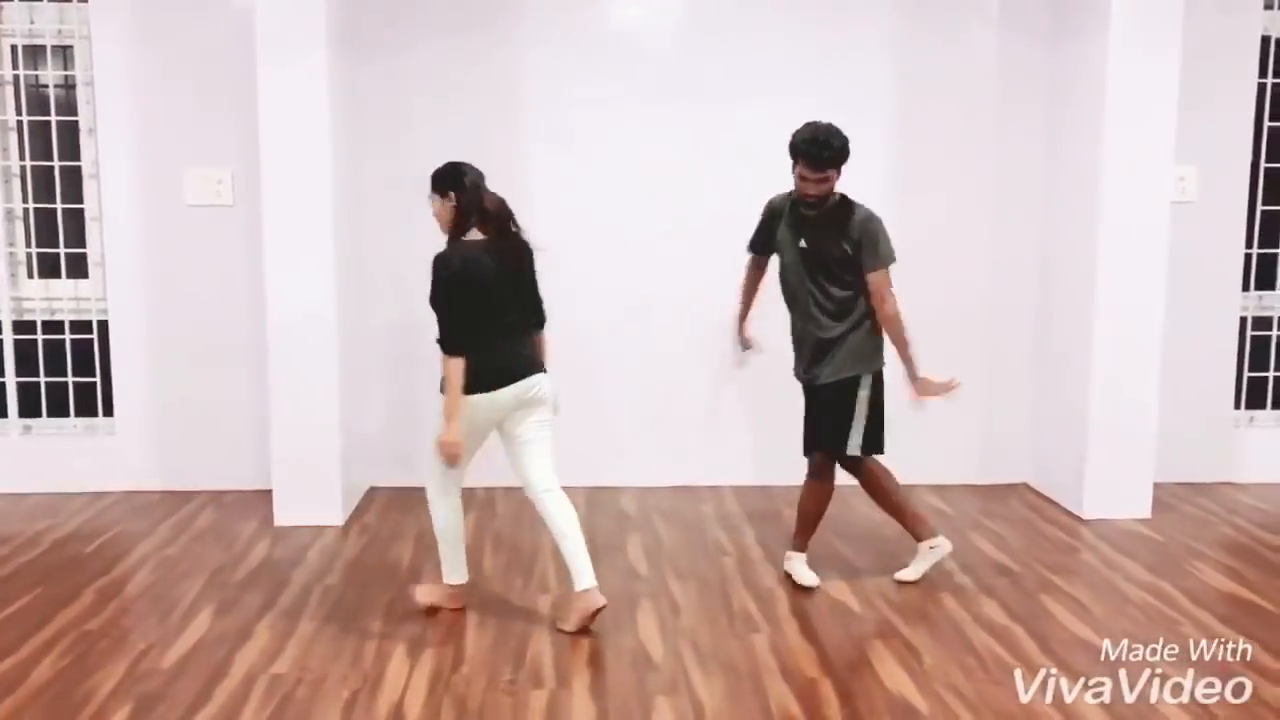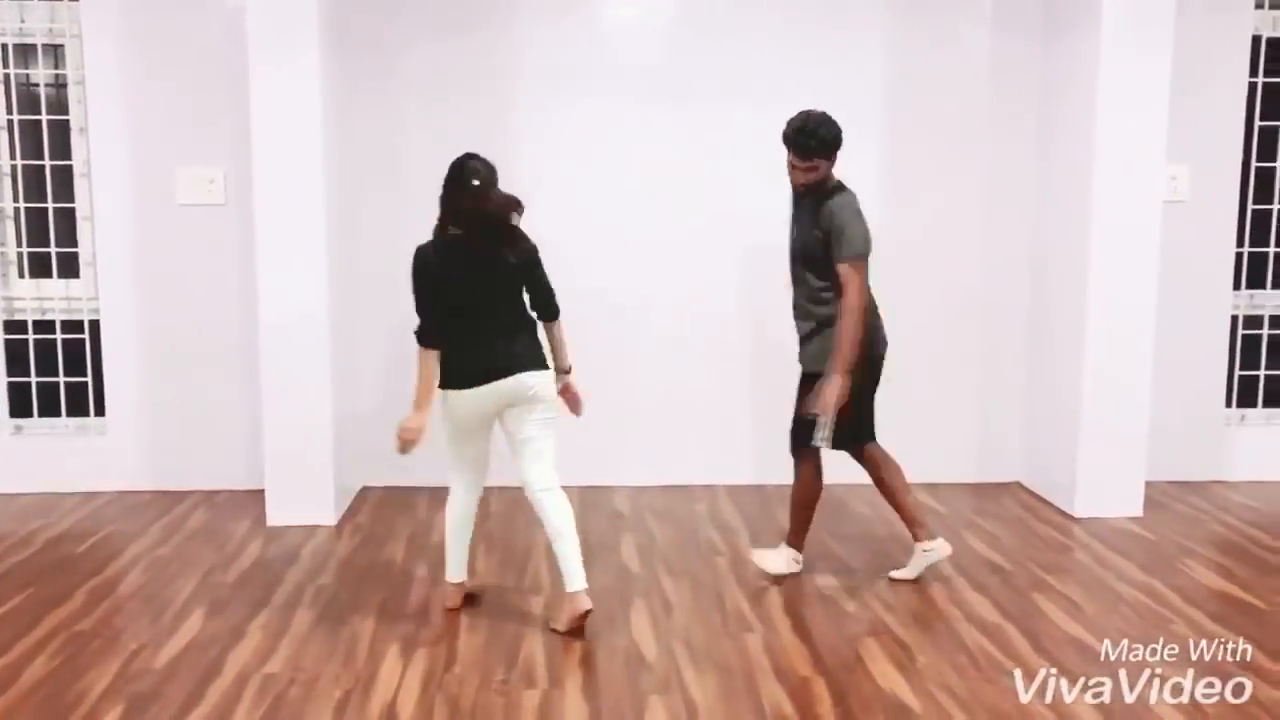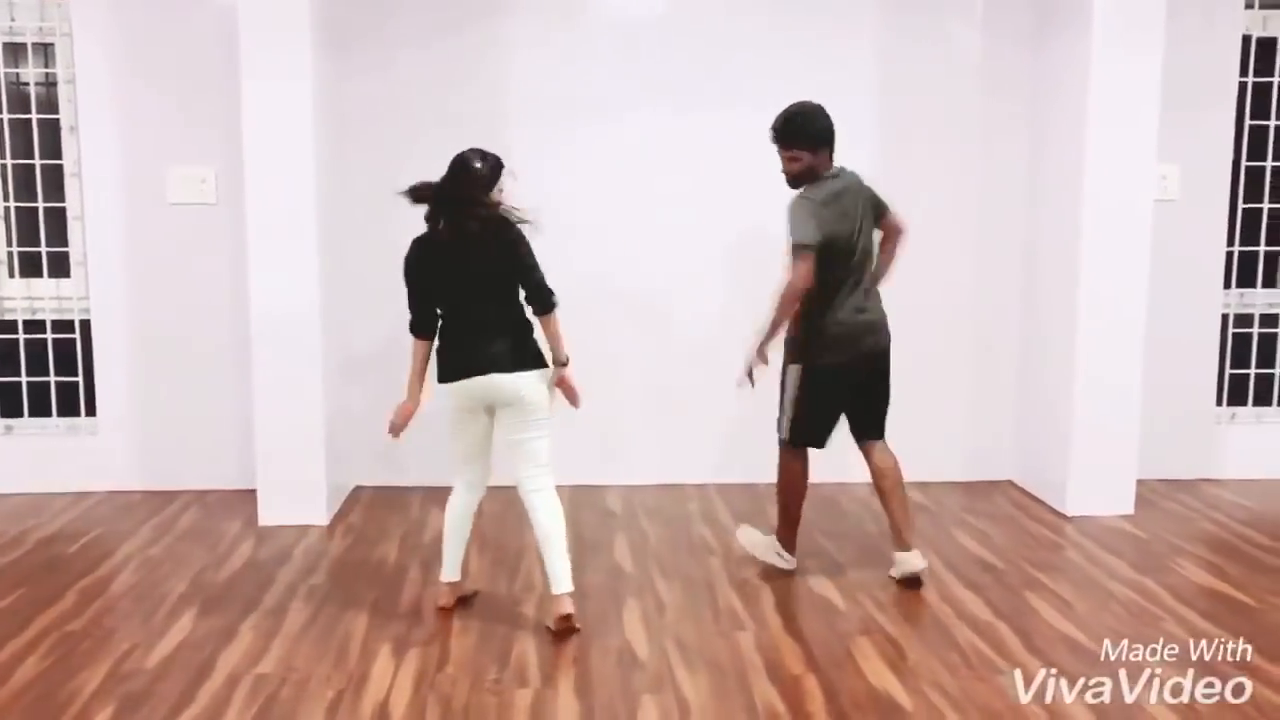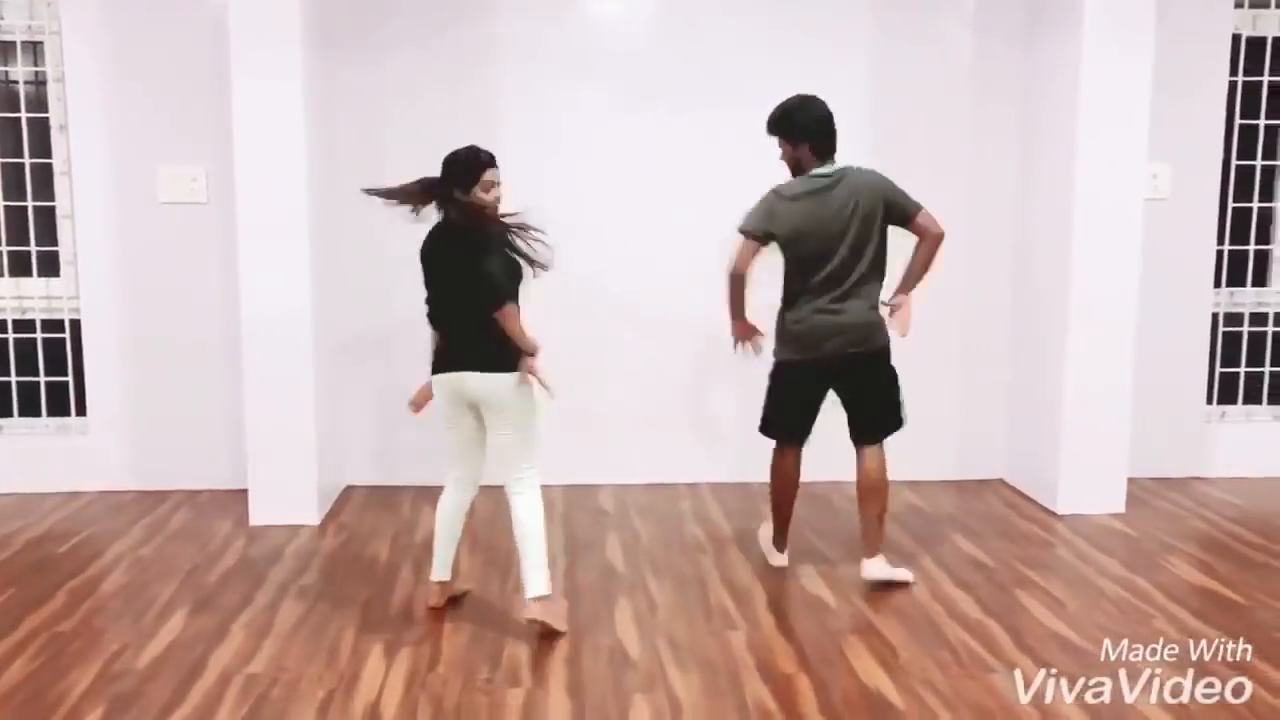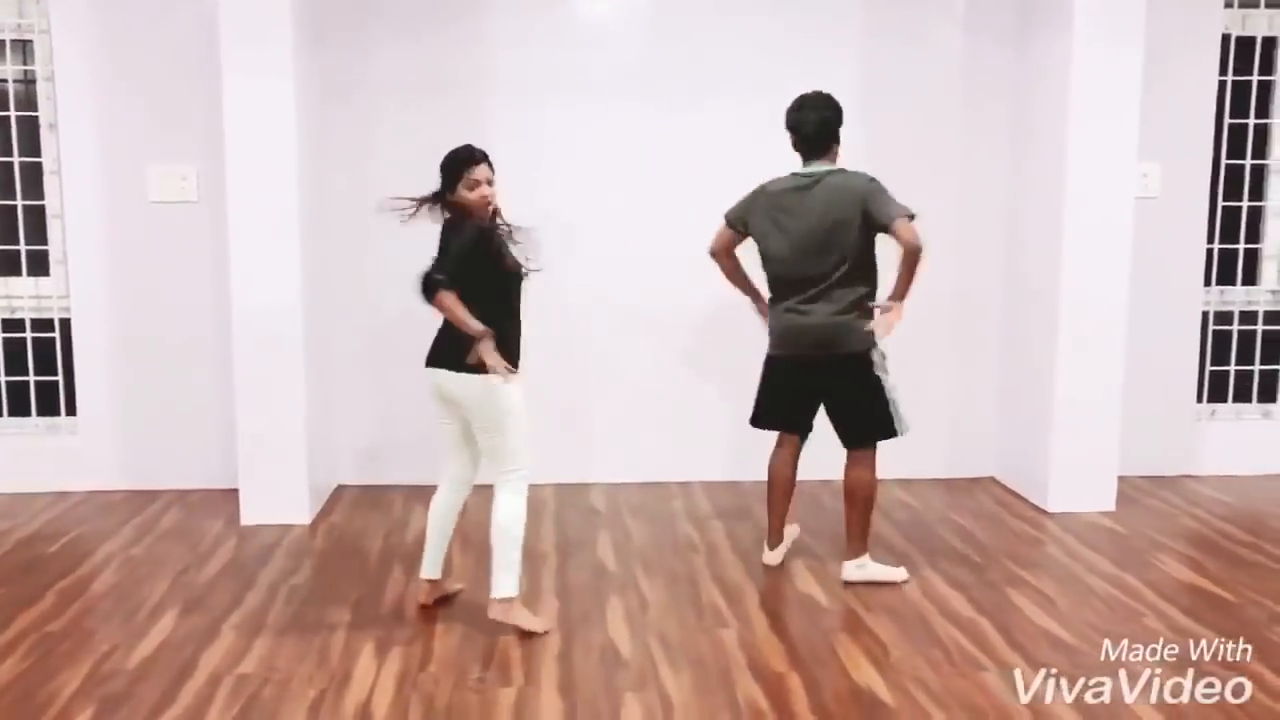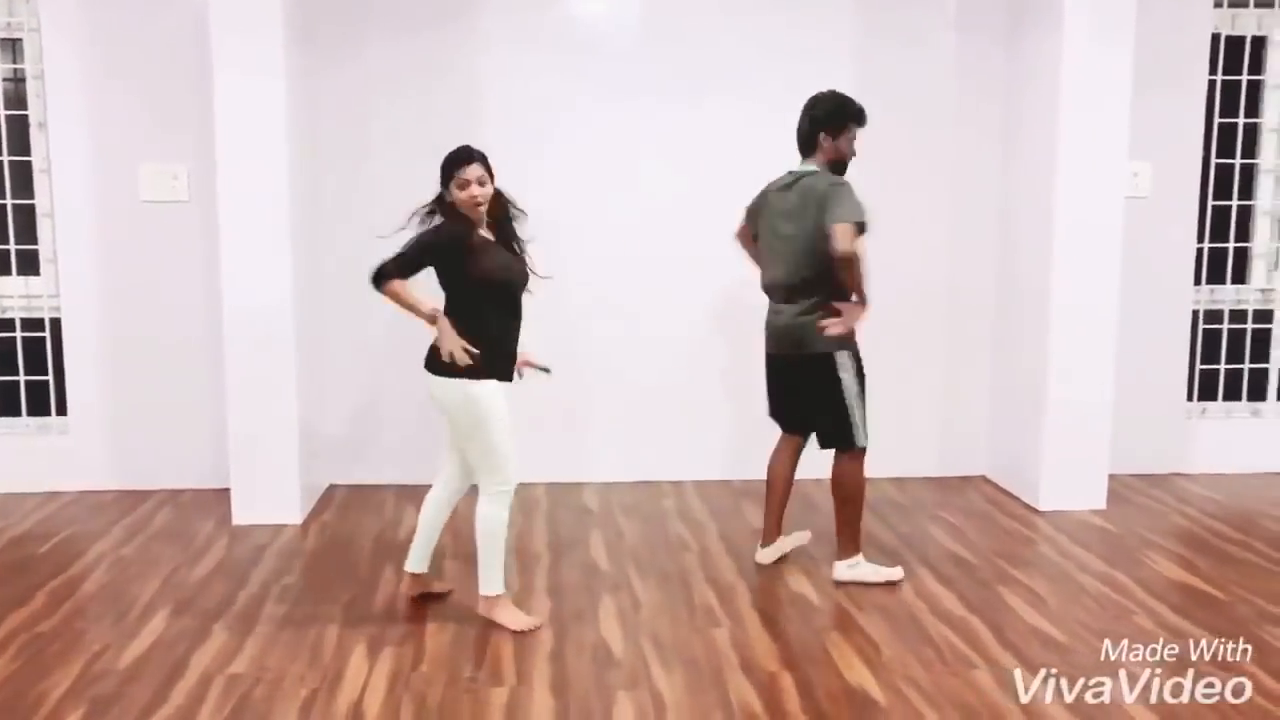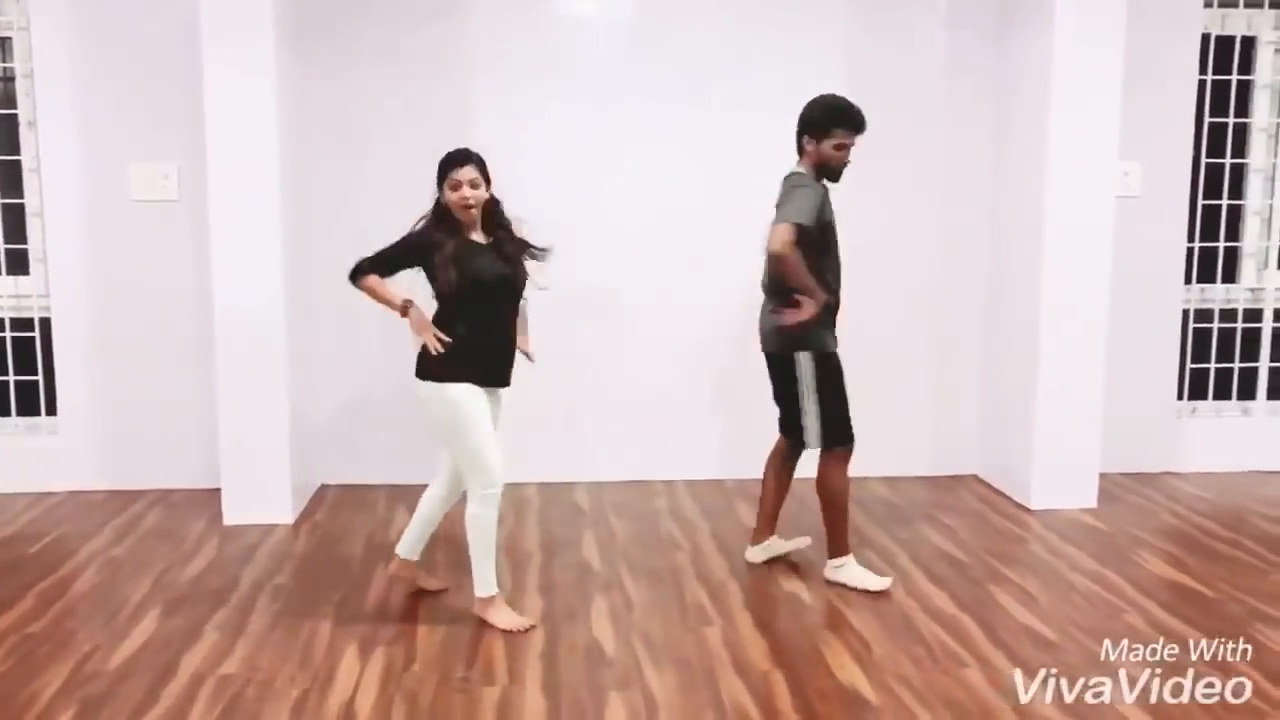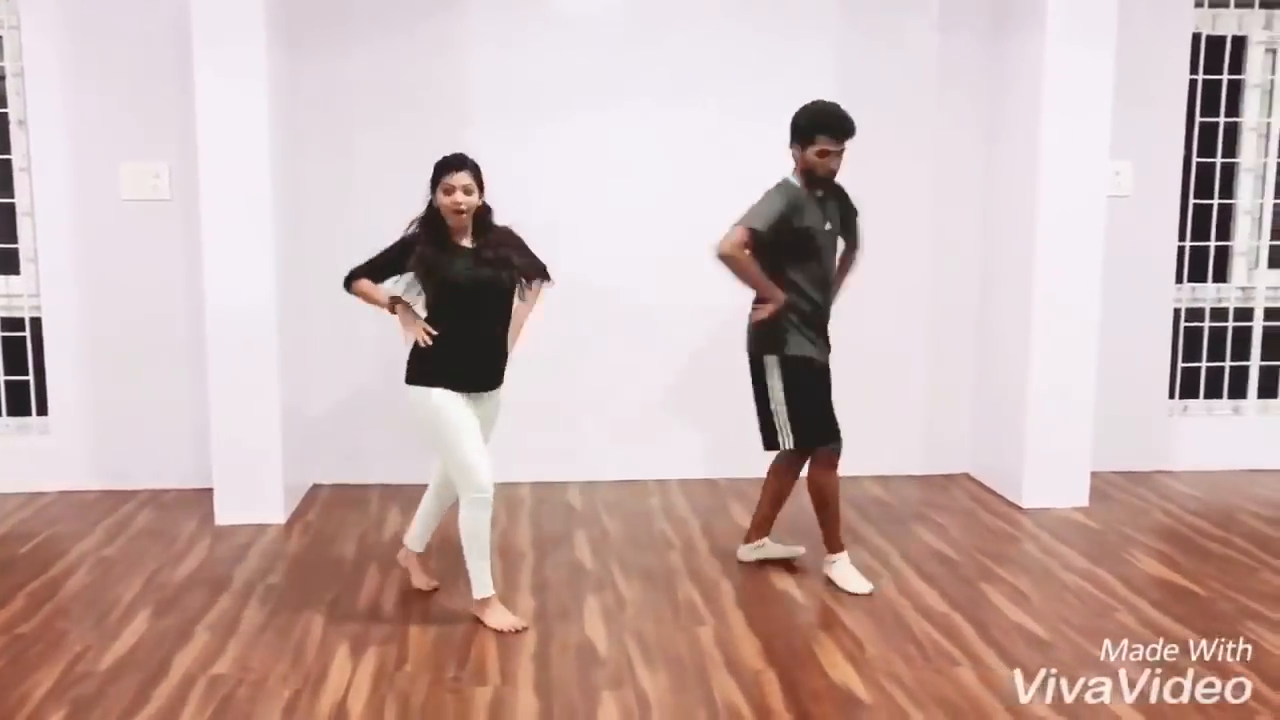
dt=0.1s
person 1, frame 1
left shoulder: (862, 223)
right shoulder: (779, 211)
left elbow: (884, 300)
right elbow: (757, 264)
left wrist: (912, 373)
right wrist: (743, 321)
left hip: (853, 362)
right hip: (813, 361)
left knee: (822, 459)
right knee: (856, 458)
left ankle: (797, 552)
right ankle: (929, 540)
person 1, frame 2
left shoulder: (839, 211)
right shoulder: (802, 198)
left elbow: (854, 295)
left wrist: (841, 374)
left hip: (839, 349)
right hip: (829, 345)
left knee: (807, 450)
right knee: (861, 444)
left ankle: (793, 550)
right ankle: (925, 541)
person 1, frame 3
left shoulder: (809, 205)
right shoulder: (855, 187)
left elbow: (799, 283)
right elbow: (895, 229)
left wrist: (763, 343)
left hip: (823, 341)
right hip: (871, 335)
left knee: (794, 444)
right knee: (872, 441)
left ankle: (784, 546)
right ankle: (905, 549)
person 1, frame 4
left shoulder: (780, 201)
right shoulder: (875, 186)
left elbow: (740, 266)
right elbow: (932, 232)
left wrist: (738, 319)
right wrist: (904, 292)
left hip: (802, 342)
right hip: (867, 336)
left knee: (788, 443)
right knee: (871, 444)
left ankle: (779, 543)
right ankle: (873, 557)
person 1, frame 5
left shoulder: (766, 196)
right shoulder: (861, 189)
left elbow: (719, 249)
right elbow: (911, 242)
left wrist: (759, 298)
right wrist: (896, 299)
left hip: (788, 339)
right hip: (847, 340)
left knee: (790, 437)
right knee: (862, 448)
left ankle: (775, 541)
right ankle: (856, 558)
person 1, frame 6
left shoulder: (778, 189)
right shoulder: (834, 191)
left elbow: (744, 234)
right elbow: (846, 249)
right wrist: (857, 299)
left hip: (786, 334)
right hip: (823, 339)
left knee: (794, 433)
right knee: (850, 447)
left ankle: (771, 538)
right ankle: (848, 559)
person 1, frame 7
left shoulder: (798, 188)
right shoulder: (808, 192)
right elbow: (778, 245)
right wrist: (814, 296)
left hip: (787, 336)
right hip: (804, 339)
left knee: (794, 437)
right knee: (836, 446)
left ankle: (763, 539)
right ankle: (839, 560)
person 1, frame 8
left shoulder: (836, 200)
right shoulder: (782, 201)
left elbow: (848, 248)
right elbow: (730, 246)
right wrist: (773, 294)
left hip: (810, 344)
right hip: (782, 347)
left knee: (801, 449)
right knee: (825, 449)
left ankle: (756, 539)
right ankle: (835, 556)
person 2, frame 1
left shoulder: (451, 262)
right shoulder: (513, 247)
left elbow: (454, 343)
right elbow: (536, 317)
left wrist: (451, 420)
right wrist: (536, 369)
left hip: (483, 390)
right hip: (531, 381)
left knee: (444, 485)
right knee: (544, 486)
left ankle: (453, 586)
right ankle: (585, 590)
person 2, frame 2
left shoulder: (430, 257)
right shoulder: (515, 242)
left elbow: (431, 336)
right elbow: (547, 308)
left wrist: (419, 410)
right wrist: (564, 370)
left hip: (467, 384)
right hip: (527, 374)
left knee: (465, 483)
right knee: (544, 483)
left ankle: (456, 584)
right ankle: (576, 592)
person 2, frame 3
left shoulder: (422, 251)
right shoulder: (506, 236)
left elbow: (423, 326)
right elbow: (542, 301)
left wrist: (413, 395)
right wrist: (561, 363)
left hip: (461, 378)
right hip: (519, 372)
left knee: (469, 480)
right knee: (537, 483)
left ankle: (450, 584)
right ankle: (561, 595)
person 2, frame 4
left shoulder: (437, 240)
right shoulder: (488, 233)
right elbow: (500, 297)
left wrist: (434, 377)
right wrist: (527, 349)
left hip: (453, 372)
right hip: (494, 369)
left knee: (462, 476)
right knee: (523, 480)
left ankle: (440, 582)
right ankle: (540, 597)
person 2, frame 5
left shoulder: (476, 232)
right shoulder: (469, 232)
right elbow: (435, 285)
right wrist: (482, 337)
left hip: (454, 370)
right hip: (481, 371)
left knee: (457, 475)
right knee: (512, 479)
left ankle: (431, 580)
right ankle: (504, 598)
person 2, frame 6
left shoulder: (501, 234)
right shoulder: (447, 235)
right elbow: (386, 276)
left wrist: (513, 347)
right wrist: (436, 319)
left hip: (488, 372)
right hip: (463, 373)
left knee: (457, 473)
right knee: (499, 480)
left ankle: (417, 572)
right ankle: (492, 596)
person 2, frame 7
left shoulder: (505, 239)
right shoulder: (433, 239)
left elbow: (513, 294)
right elbow: (363, 273)
left wrist: (520, 333)
right wrist: (410, 312)
left hip: (485, 376)
right hip: (451, 376)
left knee: (460, 475)
right knee: (486, 483)
left ankle: (407, 558)
right ankle: (487, 597)
person 2, frame 8
left shoulder: (501, 240)
right shoulder: (421, 243)
left elbow: (538, 275)
right elbow: (357, 280)
left wrist: (515, 324)
right wrist: (403, 309)
left hip: (485, 381)
right hip: (435, 382)
left knee: (455, 475)
right knee: (478, 481)
left ankle: (411, 550)
right ankle: (485, 596)
